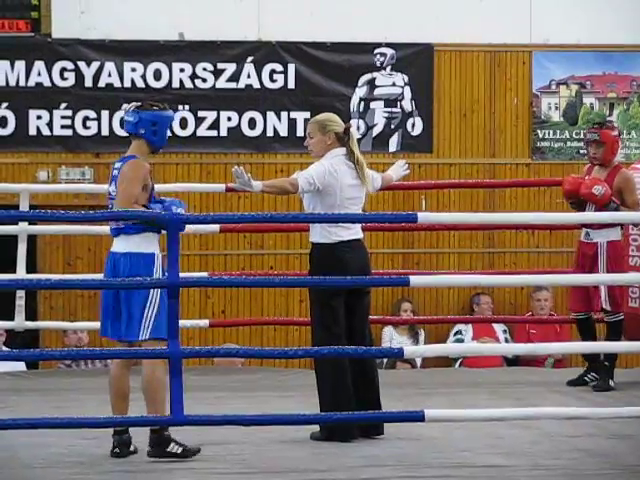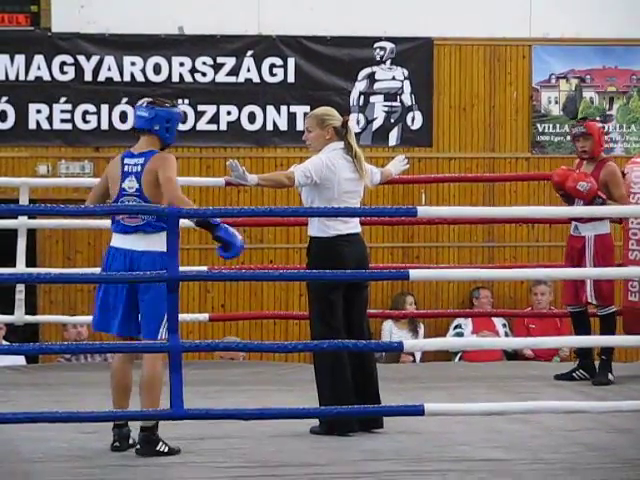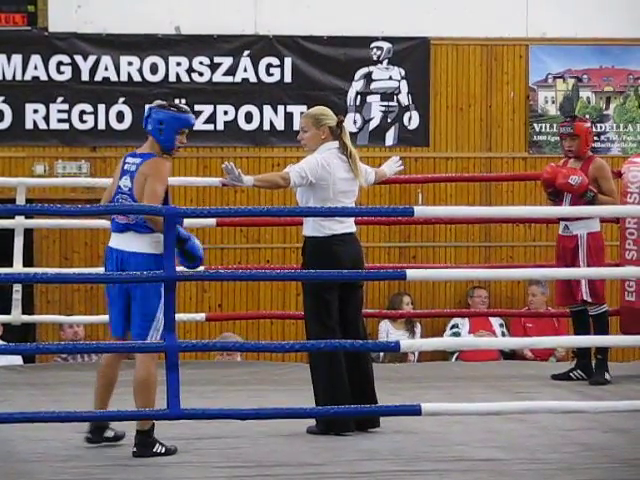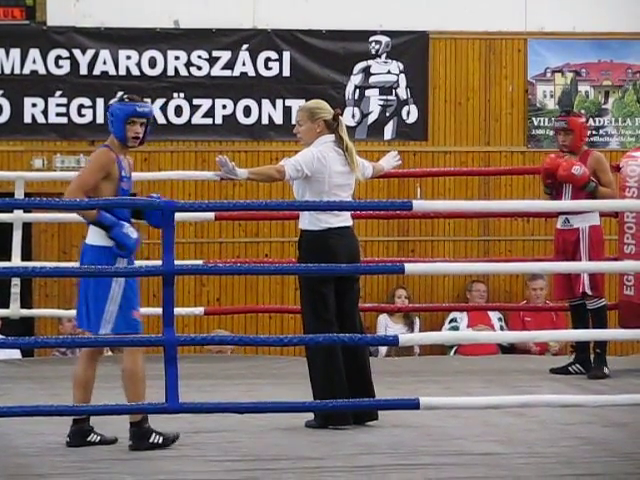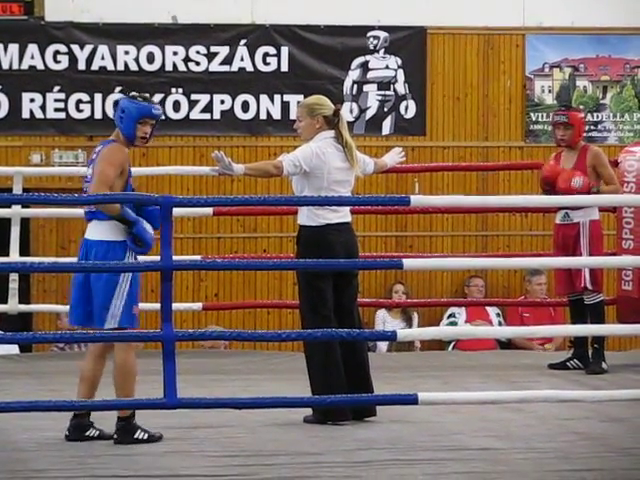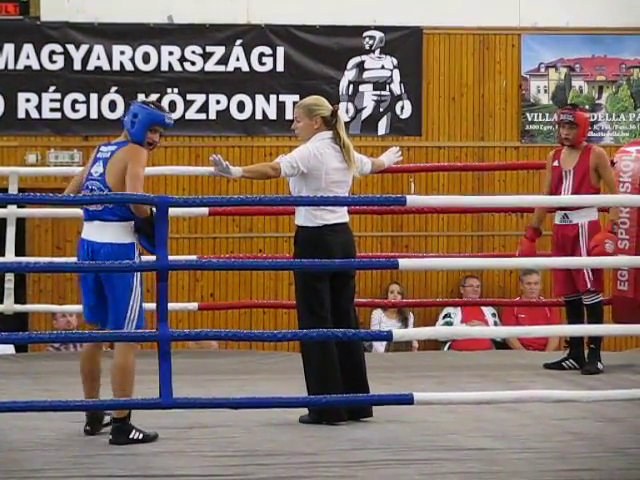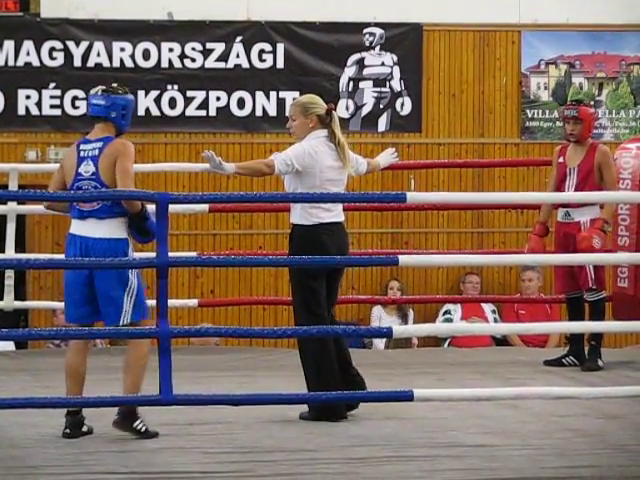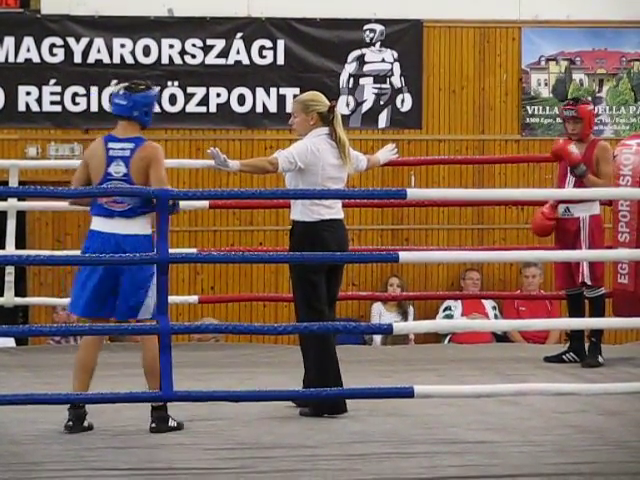
dt=0.5s
person 1, frame 1
left shoulder: (120, 165)
right shoulder: (139, 165)
right elbow: (126, 209)
left wrist: (156, 208)
right wrist: (163, 216)
left hip: (118, 258)
right hip: (141, 259)
left knee: (123, 351)
right knee: (153, 349)
left ankle: (120, 437)
right ankle: (159, 435)
person 1, frame 2
left shoulder: (116, 163)
right shoulder: (163, 160)
left elbow: (91, 205)
right elbow: (177, 200)
right wrist: (217, 228)
left hip: (119, 254)
right hip: (153, 258)
left knee: (124, 346)
right knee: (155, 348)
left ankle: (120, 430)
right ankle: (148, 435)
person 1, frame 3
left shoulder: (126, 162)
right shoulder: (159, 165)
left elbow: (106, 206)
right elbow: (151, 211)
right wrist: (181, 238)
left hip: (116, 254)
right hip: (146, 259)
left knee: (120, 343)
right knee: (149, 350)
left ankle: (98, 421)
right ankle: (145, 436)
person 1, frame 4
left shoulder: (123, 160)
right shoulder: (105, 156)
right elbow: (72, 196)
left wrist: (140, 212)
right wrist: (108, 224)
left hip: (102, 252)
right hip: (108, 254)
left knee: (93, 343)
right knee: (129, 340)
left ankle: (79, 427)
right ankle: (139, 429)
person 1, frame 5
left shoulder: (103, 151)
right shoulder: (118, 151)
right elbow: (97, 193)
left wrist: (131, 209)
right wrist: (131, 220)
left hip: (91, 246)
right hip: (113, 248)
left knee: (102, 340)
right knee: (123, 337)
left ankle: (81, 422)
right ankle: (125, 424)
person 1, frame 6
left shoulder: (99, 152)
right shoulder: (135, 153)
left elbow: (69, 196)
right elbow: (135, 197)
right wrist: (150, 224)
left hip: (88, 245)
right hip: (119, 248)
left knee: (97, 331)
right knee: (126, 337)
left ankle: (94, 415)
right ankle: (121, 425)
person 1, frame 7
left shoulder: (72, 151)
right shoulder: (121, 147)
left elbow: (51, 201)
right elbow: (127, 194)
right wrist: (142, 218)
left hip: (78, 242)
right hip: (112, 245)
left knee: (80, 333)
right knee: (139, 328)
left ankle: (73, 418)
right ankle: (127, 411)
person 1, frame 8
left shoulder: (95, 149)
right shoulder: (150, 150)
left elbow: (74, 197)
right wrist: (171, 201)
left hip: (100, 240)
right hip: (137, 243)
left knee: (93, 328)
right knee: (148, 330)
left ankle: (76, 411)
right ankle: (159, 413)
person 2, frame 1
left shoulder: (325, 168)
right shoulder: (357, 168)
left elbow: (292, 185)
right elbow: (381, 180)
left wrist: (256, 186)
right wrist: (395, 172)
left hip: (329, 258)
right hip: (357, 255)
left knee: (330, 340)
right knee: (359, 336)
left ankle: (338, 425)
right ankle: (368, 420)
person 2, frame 2
left shoulder: (323, 162)
right shoulder: (356, 162)
left elbow: (288, 178)
right elbow: (381, 175)
left wrist: (251, 179)
right wrist: (395, 167)
left hip: (328, 251)
right hip: (355, 249)
left knee: (328, 333)
right knee: (358, 330)
left ankle: (338, 418)
right ankle: (367, 413)
person 2, frame 3
left shoulder: (318, 162)
right shoulder: (350, 162)
left elbow: (283, 179)
right elbow: (374, 175)
left wrist: (246, 180)
right wrist: (389, 169)
left hip: (323, 251)
right hip: (350, 248)
left knee: (324, 333)
right knee: (353, 328)
left ankle: (334, 419)
right ankle: (363, 413)
person 2, frame 4
left shoulder: (314, 155)
right shoulder: (347, 155)
left elbow: (279, 172)
right elbow: (372, 169)
left wrist: (241, 173)
right wrist: (386, 164)
left hip: (319, 244)
right hip: (347, 242)
left knee: (321, 326)
right knee: (349, 322)
left ankle: (333, 412)
right ankle: (361, 406)
person 2, frame 5
left shoulder: (312, 151)
right shoulder: (347, 151)
left elbow: (276, 167)
right elbow: (374, 165)
left wrist: (238, 168)
right wrist: (390, 160)
left hip: (317, 239)
right hip: (345, 238)
left knee: (319, 322)
right knee: (347, 318)
left ankle: (331, 407)
right ankle: (359, 402)
person 2, frame 6
left shoulder: (310, 152)
right shoulder: (344, 151)
left elbow: (273, 169)
right elbow: (371, 165)
left wrist: (235, 172)
right wrist: (388, 159)
left hip: (314, 240)
right hip: (342, 238)
left knee: (316, 322)
right knee: (344, 319)
left ankle: (327, 408)
right ankle: (355, 403)
person 2, frame 7
left shoulder: (305, 150)
right shoulder: (339, 150)
left elbow: (267, 166)
right elbow: (368, 165)
left wrist: (228, 167)
right wrist: (385, 159)
left hip: (310, 238)
right hip: (337, 236)
left knee: (312, 320)
right knee: (325, 315)
left ankle: (327, 405)
right ankle: (349, 388)
person 2, frame 8
left shoulder: (307, 147)
right shoulder: (340, 148)
left elbow: (271, 164)
right elbow: (367, 162)
left wrist: (232, 165)
right wrist: (383, 156)
left hip: (310, 234)
right hip: (336, 234)
left knee: (313, 315)
right knee: (324, 313)
left ankle: (327, 398)
right ankle: (317, 391)
person 3, frame 1
right shoulder: (587, 171)
left wrist: (610, 204)
right wrist: (574, 201)
left hip: (608, 244)
right hip: (586, 242)
left knee: (611, 307)
right knee: (579, 308)
left ankle: (607, 371)
right ankle: (593, 364)
person 3, frame 2
left shoulder: (609, 169)
right shoulder: (578, 165)
left elbow: (624, 208)
left wrist: (596, 198)
right wrist: (565, 193)
left hip: (597, 237)
right hip: (576, 236)
left knee: (602, 300)
right knee: (574, 302)
left ankle: (606, 364)
right ankle: (585, 363)
person 3, frame 3
left shoulder: (597, 165)
right shoulder: (563, 165)
left elbow: (614, 203)
left wrist: (587, 193)
right wrist: (551, 192)
left hip: (587, 235)
right hip: (565, 235)
left knee: (593, 298)
right knee: (573, 301)
left ankle: (601, 365)
right ankle: (583, 364)
person 3, frame 4
left shoulder: (595, 158)
right shoulder: (558, 161)
left elbow: (614, 196)
left wrist: (587, 183)
right wrist: (549, 183)
left hip: (587, 229)
right hip: (563, 229)
left knee: (592, 292)
right knee: (573, 295)
left ankle: (600, 359)
right ankle: (581, 358)
person 3, frame 5
left shoulder: (593, 154)
right shoulder: (555, 158)
left elbow: (615, 188)
left wrist: (589, 188)
right wrist: (548, 187)
left hip: (586, 225)
right hip: (562, 225)
left knee: (590, 288)
right knee: (571, 291)
left ankle: (598, 354)
right ankle: (579, 353)
person 3, frame 6
left shoulder: (595, 154)
right shoulder: (554, 156)
left elbow: (614, 192)
right elbow: (546, 194)
left wrist: (610, 229)
right wrist: (532, 231)
left hip: (585, 225)
right hip: (560, 226)
left knee: (590, 289)
right knee: (568, 291)
left ankle: (594, 354)
right ankle: (575, 353)
person 3, frame 7
left shoulder: (600, 152)
right shoulder: (559, 153)
left elbow: (613, 193)
right elbow: (551, 191)
left wrist: (602, 227)
right wrist: (540, 228)
left hip: (588, 223)
right hip: (563, 223)
left knee: (593, 286)
right knee: (570, 288)
left ankle: (595, 351)
right ankle: (575, 350)
person 3, frame 8
left shoulder: (600, 148)
right shoulder: (564, 147)
left elbow: (606, 187)
left wrist: (578, 167)
right wrist: (549, 208)
left hip: (587, 219)
right hip: (564, 219)
left knee: (592, 282)
right knee: (570, 284)
left ankle: (595, 347)
right ankle: (575, 346)
